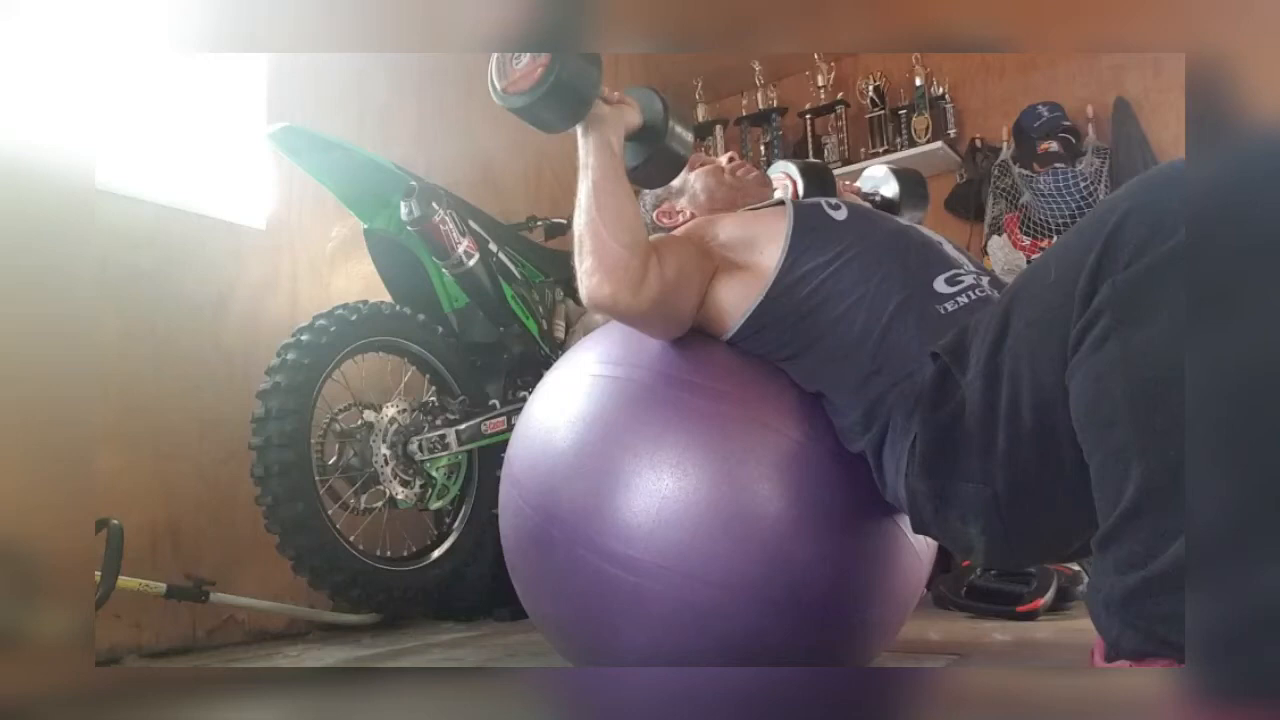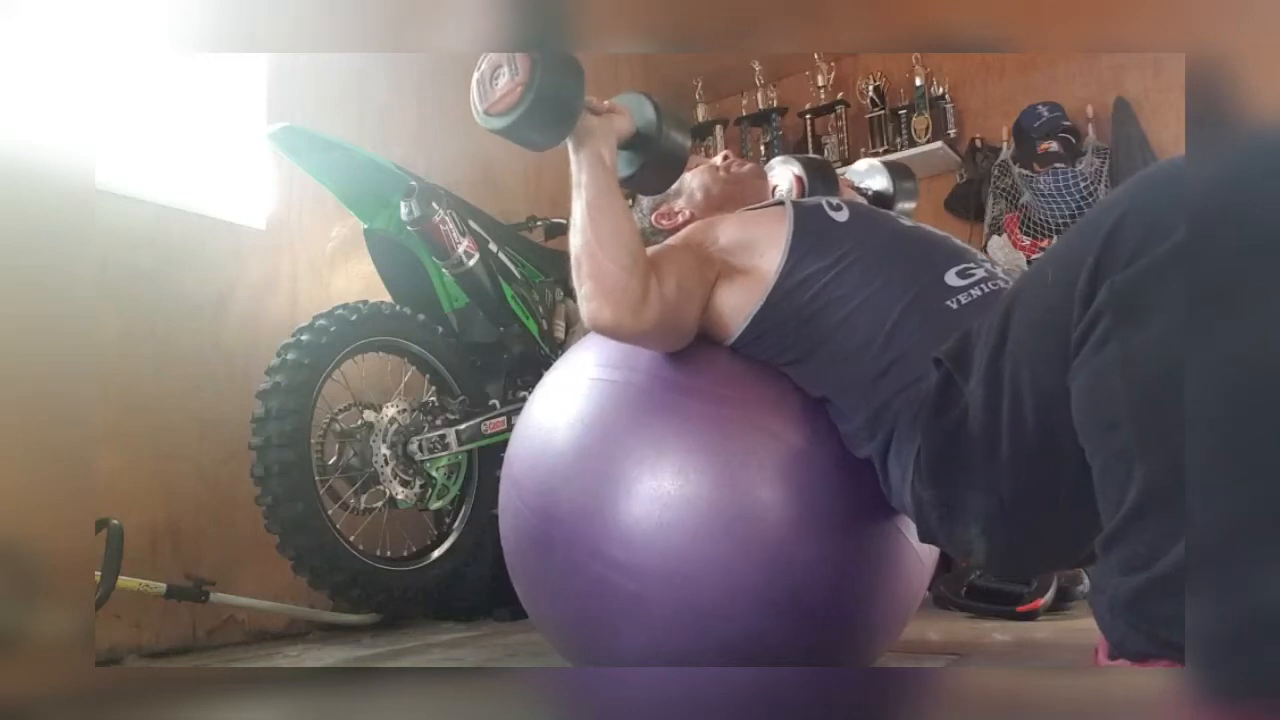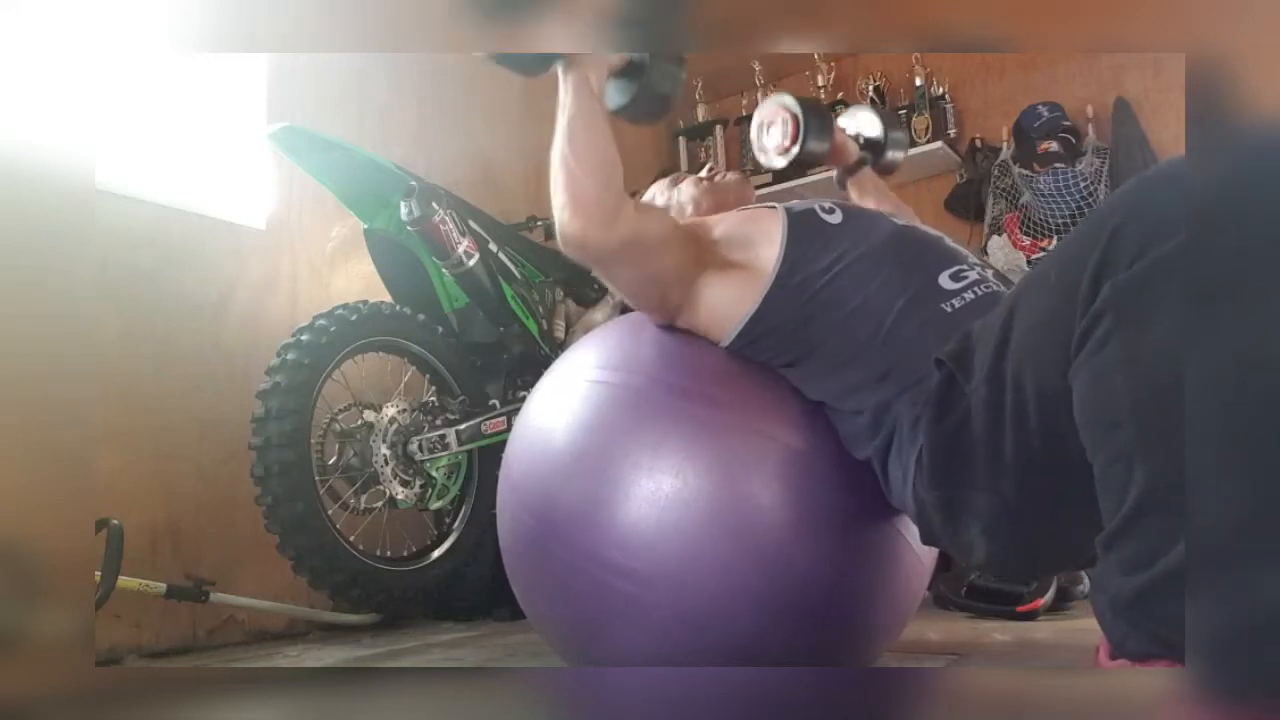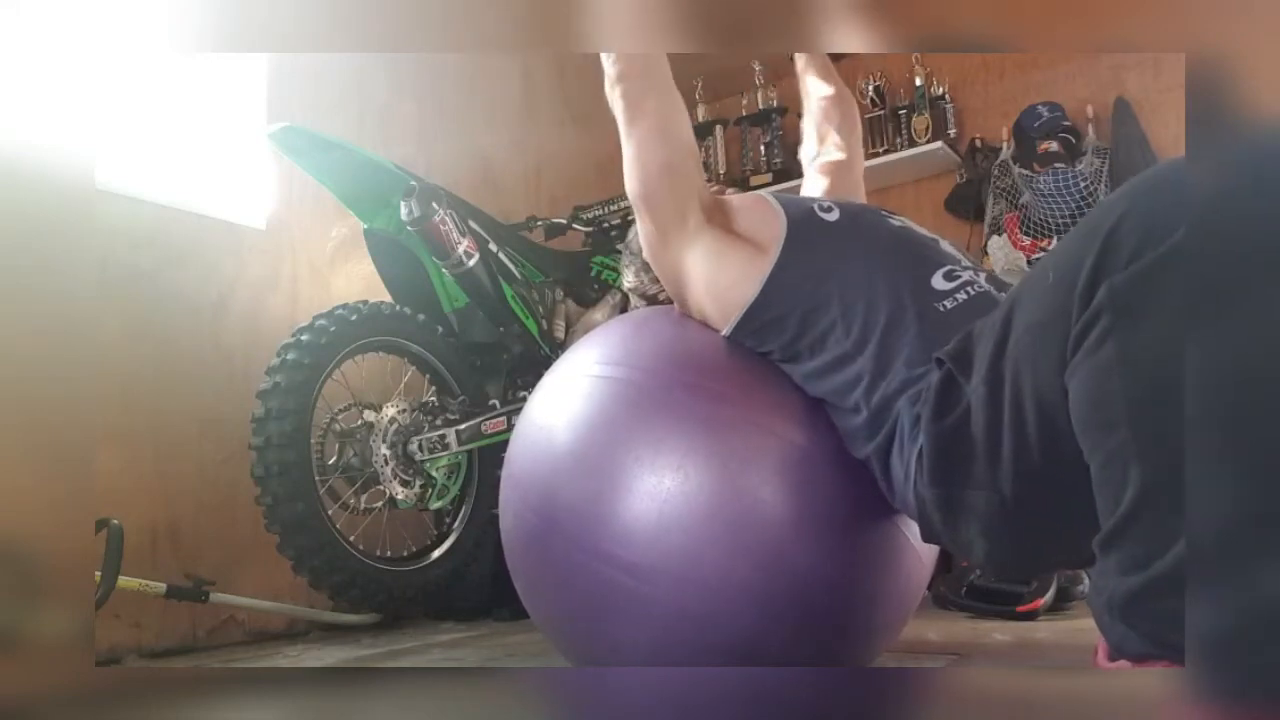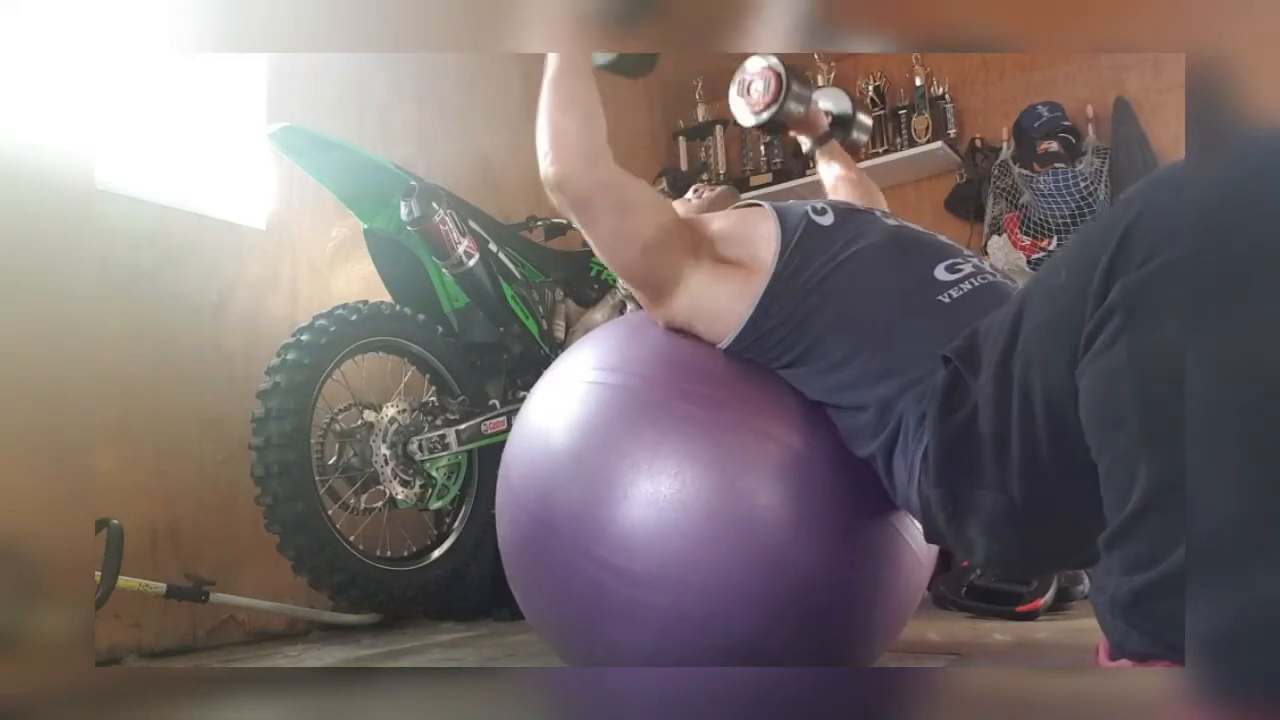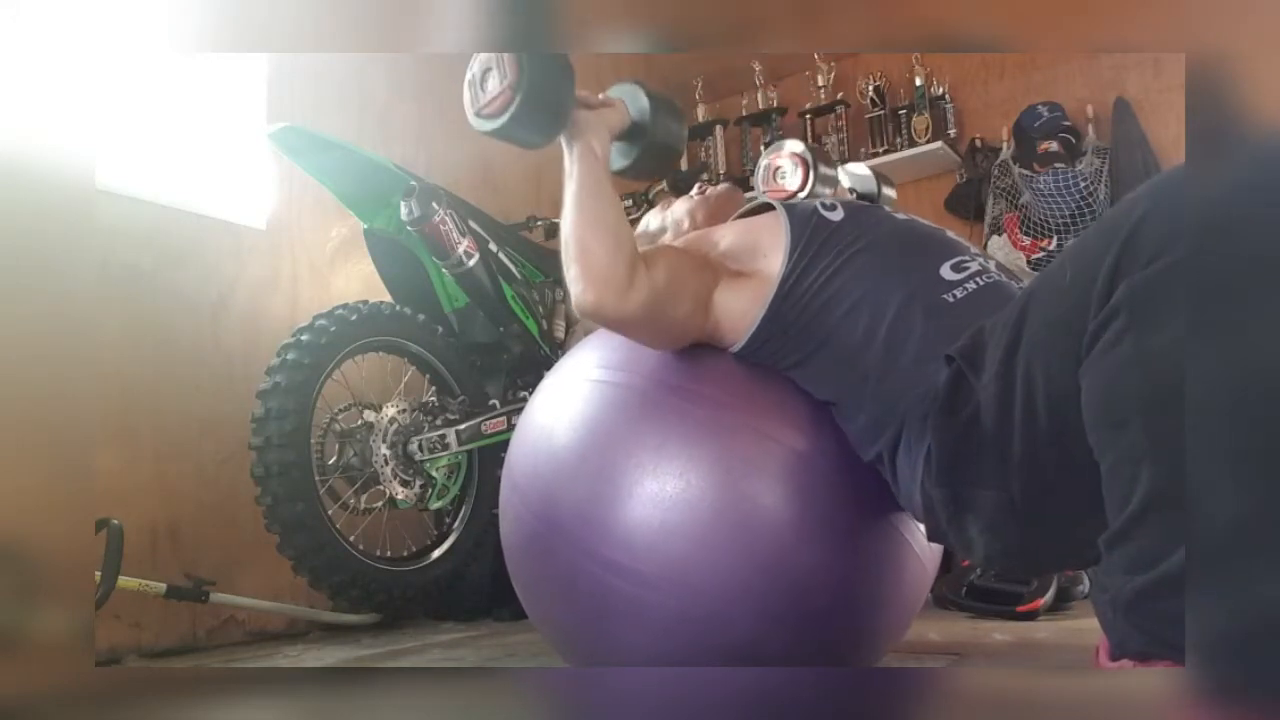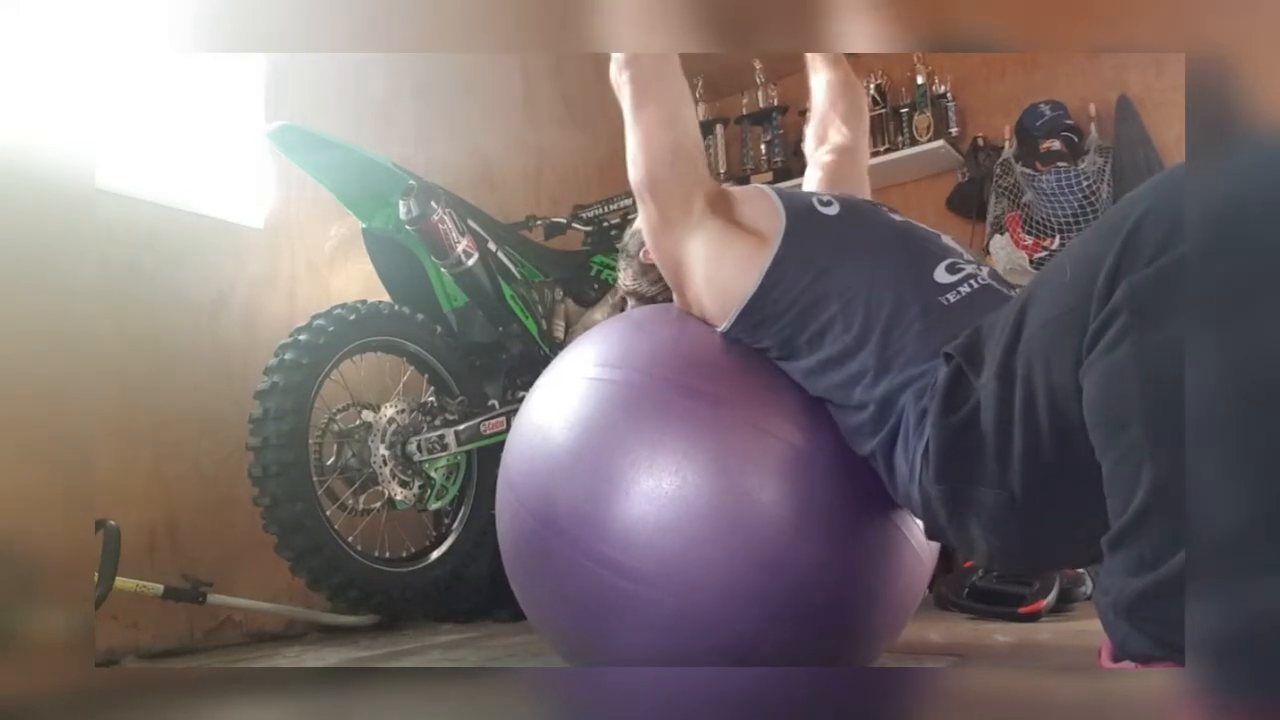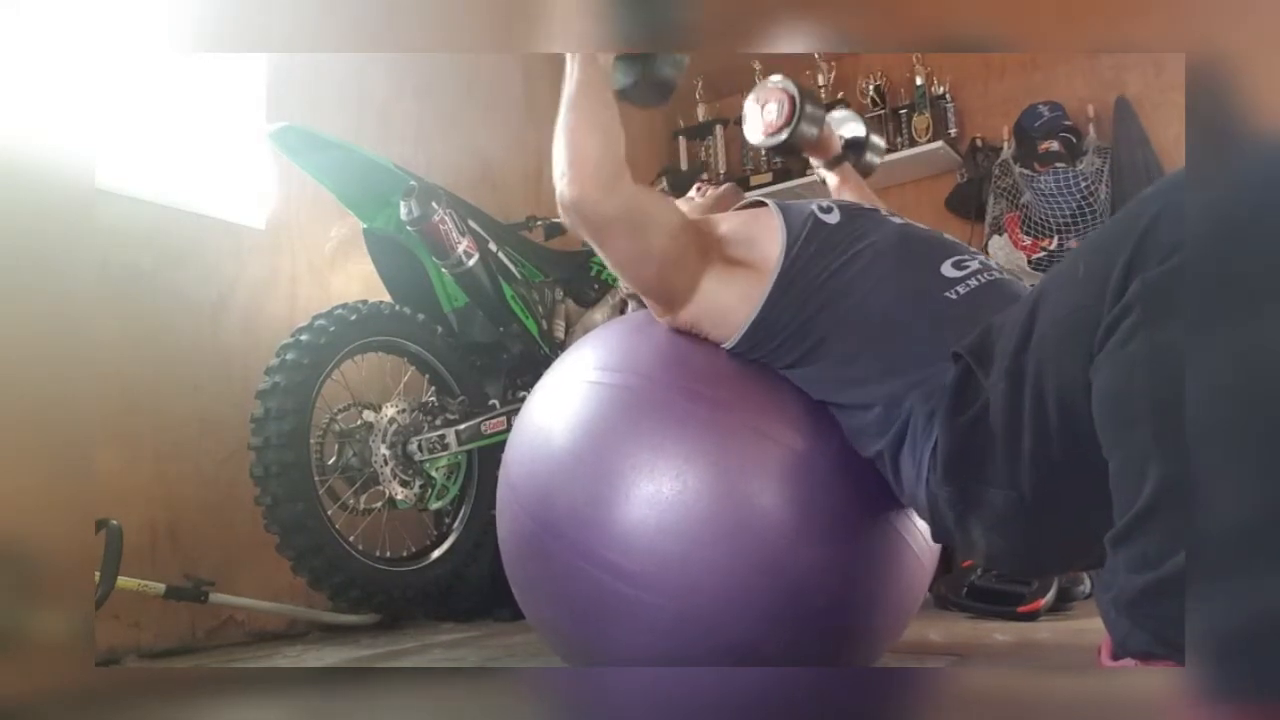
dt=0.7s
person 1, frame 1
left shoulder: (797, 237)
right shoulder: (705, 246)
right elbow: (615, 285)
left wrist: (858, 215)
right wrist: (601, 137)
right hip: (965, 429)
right knee: (1162, 216)
person 1, frame 2
left shoulder: (806, 239)
right shoulder: (703, 250)
right elbow: (617, 305)
left wrist: (854, 210)
right wrist: (593, 148)
right hip: (970, 428)
right knee: (1160, 216)
person 1, frame 3
left shoulder: (792, 239)
right shoulder: (694, 260)
left elbow: (891, 238)
right elbow: (591, 222)
left wrist: (850, 161)
right wrist: (581, 79)
right hip: (966, 428)
right ankle: (1152, 641)
person 1, frame 4
left shoulder: (807, 217)
right shoulder: (690, 242)
left elbow: (832, 134)
right elbow: (634, 85)
left wrist: (807, 54)
right hip: (966, 431)
right knee: (1169, 210)
right ankle: (1153, 641)
person 1, frame 5
left shoulder: (778, 237)
right shoulder: (684, 267)
left elbow: (868, 216)
right elbow: (575, 173)
left wrist: (819, 138)
right wrist: (569, 51)
right hip: (973, 431)
right knee: (1178, 214)
right ankle: (1154, 645)
person 1, frame 6
left shoulder: (776, 245)
right shoulder: (698, 264)
right elbow: (608, 291)
left wrist: (835, 206)
right wrist: (585, 139)
right hip: (969, 420)
right knee: (1172, 222)
right ankle: (1151, 645)
person 1, frame 7
left shoulder: (811, 213)
right shoulder: (691, 234)
left elbow: (837, 132)
right elbow: (639, 77)
right hip: (971, 424)
right ankle: (1153, 646)
person 1, frame 8
left shoulder: (782, 242)
right shoulder: (688, 267)
left elbow: (874, 232)
right elbow: (591, 196)
left wrist: (831, 158)
right wrist: (587, 61)
right hip: (977, 424)
right ankle: (1151, 643)
